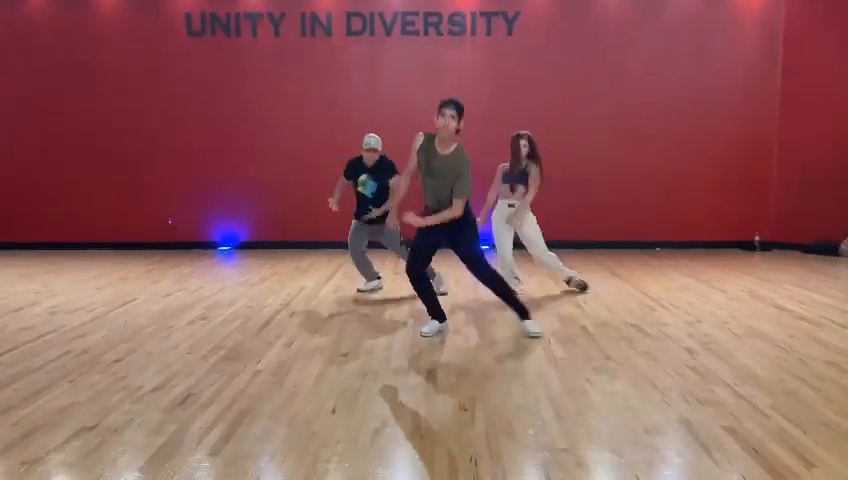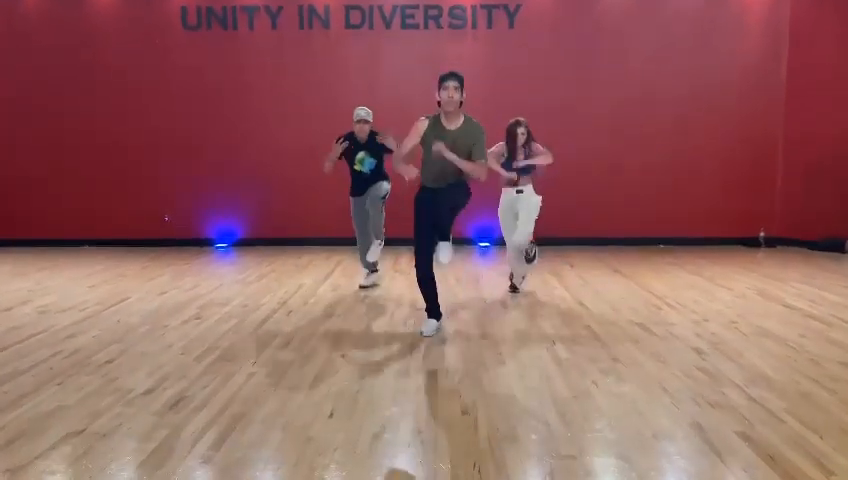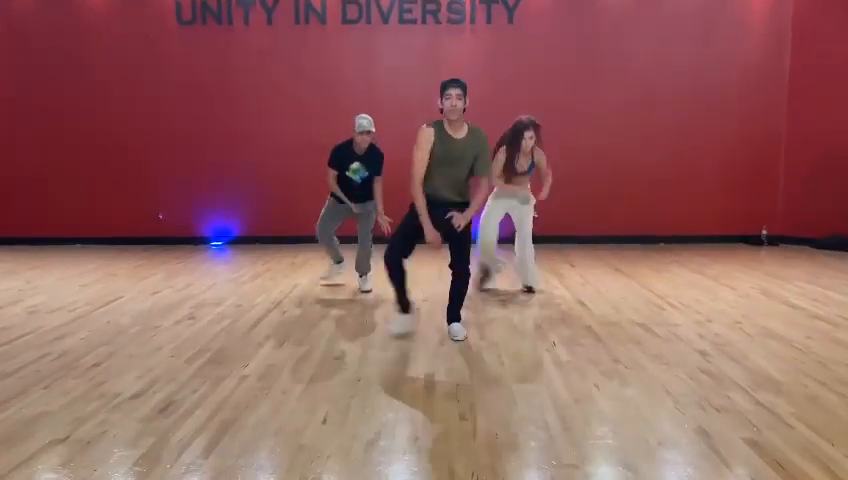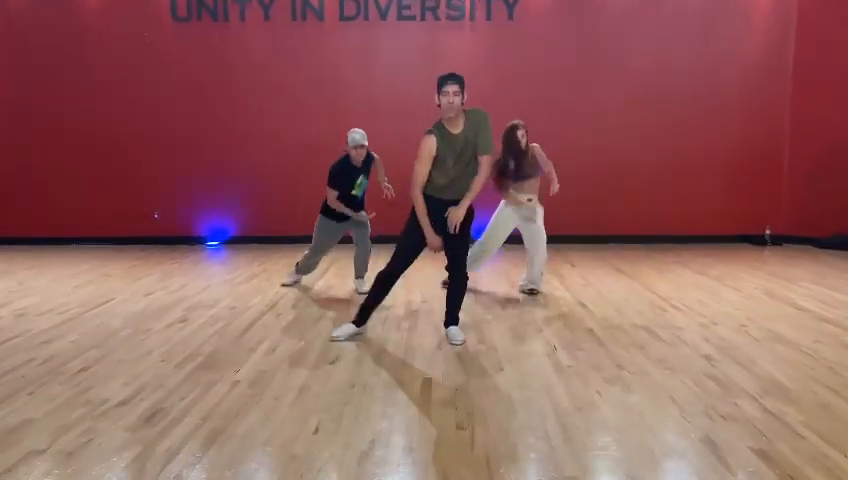
dt=0.3s
person 1, frame 1
left shoulder: (462, 161)
right shoulder: (422, 141)
left elbow: (456, 210)
right elbow: (407, 174)
left wrist: (420, 220)
right wrist: (393, 206)
left hip: (461, 219)
right hip: (431, 216)
left knee: (481, 270)
right knee: (414, 269)
left ankle: (524, 316)
right ankle: (437, 318)
person 1, frame 2
left shoulder: (475, 130)
right shoulder: (424, 124)
left elbow: (480, 174)
right elbow: (397, 157)
left wrist: (450, 155)
right wrist: (403, 167)
left hip: (455, 191)
right hip: (427, 194)
right knee: (422, 259)
left ankle: (444, 240)
right ankle: (433, 315)
person 1, frame 3
left shoulder: (479, 138)
right shoulder: (429, 132)
left elbow: (483, 183)
right elbow: (416, 180)
left wrist: (468, 214)
right wrist: (426, 226)
left hip: (459, 208)
right hip: (427, 204)
left knee: (461, 268)
right knee: (392, 256)
left ankle: (454, 320)
right ankle: (405, 311)
person 1, frame 4
left shoulder: (479, 120)
right shoulder: (432, 139)
left elbow: (485, 167)
right elbow: (416, 189)
left wrist: (464, 206)
right wrist: (429, 233)
left hip: (459, 210)
right hip: (429, 206)
left knee: (458, 273)
right knee: (395, 267)
left ankle: (452, 323)
right ankle: (359, 321)
person 2, frame 1
left shoulder: (532, 167)
right shoulder: (503, 168)
left elbow: (532, 192)
right elbow: (493, 192)
left wrist: (519, 213)
right wrist: (483, 214)
left hip: (522, 213)
right hip: (501, 212)
left knee: (540, 251)
right knee: (503, 254)
left ankle: (569, 276)
right ankle: (513, 283)
person 2, frame 2
left shoulder: (533, 148)
right shoulder: (502, 148)
left elbow: (549, 158)
right elbow: (488, 157)
left wrist: (526, 162)
right wrist: (504, 173)
left hip: (528, 197)
right hip: (508, 199)
right knee: (512, 242)
left ankle: (528, 243)
right ankle: (517, 278)
person 2, frame 3
left shoulder: (537, 153)
right shoulder: (505, 152)
left elbow: (547, 175)
right elbow: (493, 179)
left wrist: (544, 191)
right wrist: (515, 190)
left hip: (523, 197)
right hip: (501, 195)
left knee: (524, 238)
right knee: (486, 232)
left ankle: (528, 280)
right ankle: (488, 267)
person 2, frame 4
left shoulder: (535, 150)
right shoulder: (506, 161)
left elbow: (548, 169)
right elbow: (503, 191)
left wrist: (553, 181)
right wrist: (522, 205)
left hip: (532, 206)
right hip: (511, 207)
left knee: (538, 245)
right knee: (487, 242)
left ankle: (531, 283)
person 3, frame 1
left shoulder: (386, 165)
right shoulder: (353, 164)
right elbow: (344, 181)
left wrist: (382, 210)
right wrist: (335, 198)
left hip: (383, 218)
right hip: (362, 218)
left knee: (402, 251)
right knee: (355, 248)
left ankle: (435, 278)
right ankle: (373, 279)
person 3, frame 2
left shoulder: (379, 139)
right shoulder: (344, 141)
right elbow: (327, 169)
left wrist: (392, 145)
right wrist: (334, 152)
left hip: (378, 184)
right hip: (357, 193)
left knee: (375, 197)
right knee: (362, 235)
left ankle: (378, 239)
right ankle: (372, 272)
person 3, frame 3
left shoulder: (377, 153)
right shoulder: (340, 150)
left elbow: (377, 185)
right elbow: (331, 179)
left wrist: (380, 213)
right wrist: (347, 202)
left hip: (366, 201)
right hip: (340, 199)
left knee: (365, 239)
right knee: (323, 231)
left ankle: (363, 276)
right ankle: (338, 263)
person 3, frame 4
left shoulder: (368, 157)
right shoulder: (338, 169)
right elbow: (331, 201)
left wrist: (384, 182)
right wrist: (354, 215)
left hip: (357, 213)
right hip: (332, 216)
left knee: (364, 245)
right knee: (316, 251)
left ankle: (359, 280)
right ankle: (298, 272)
